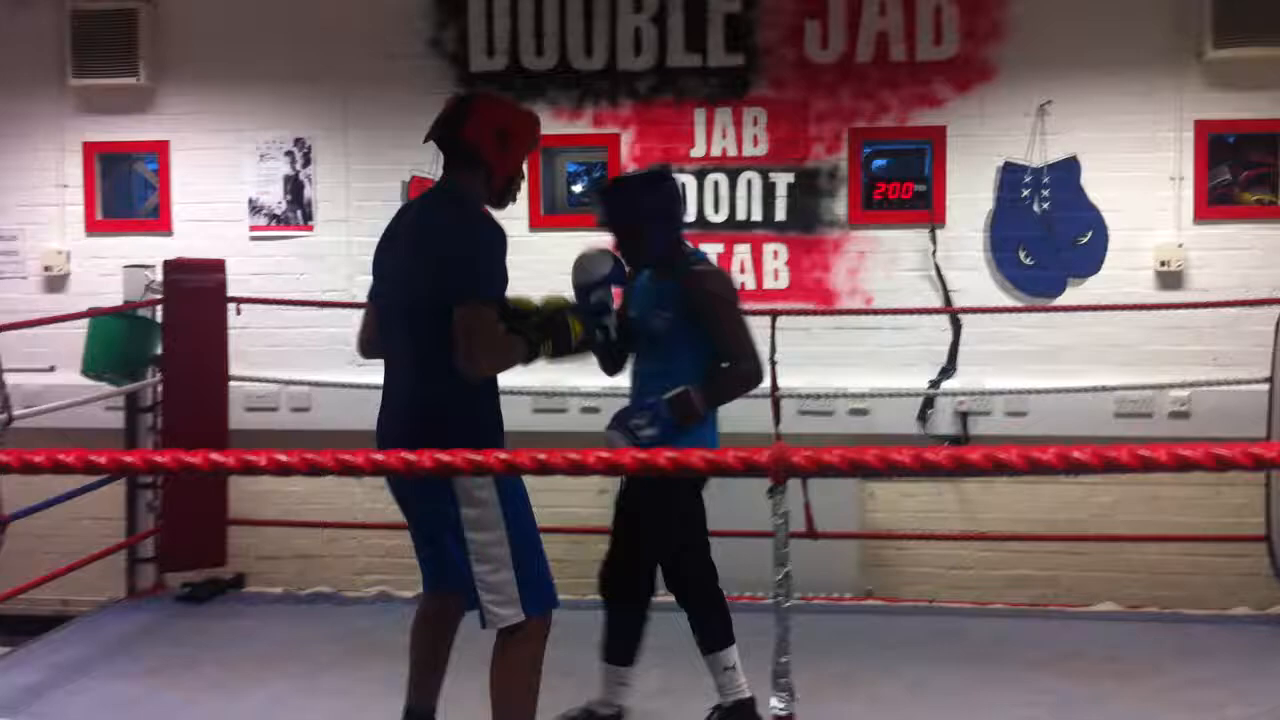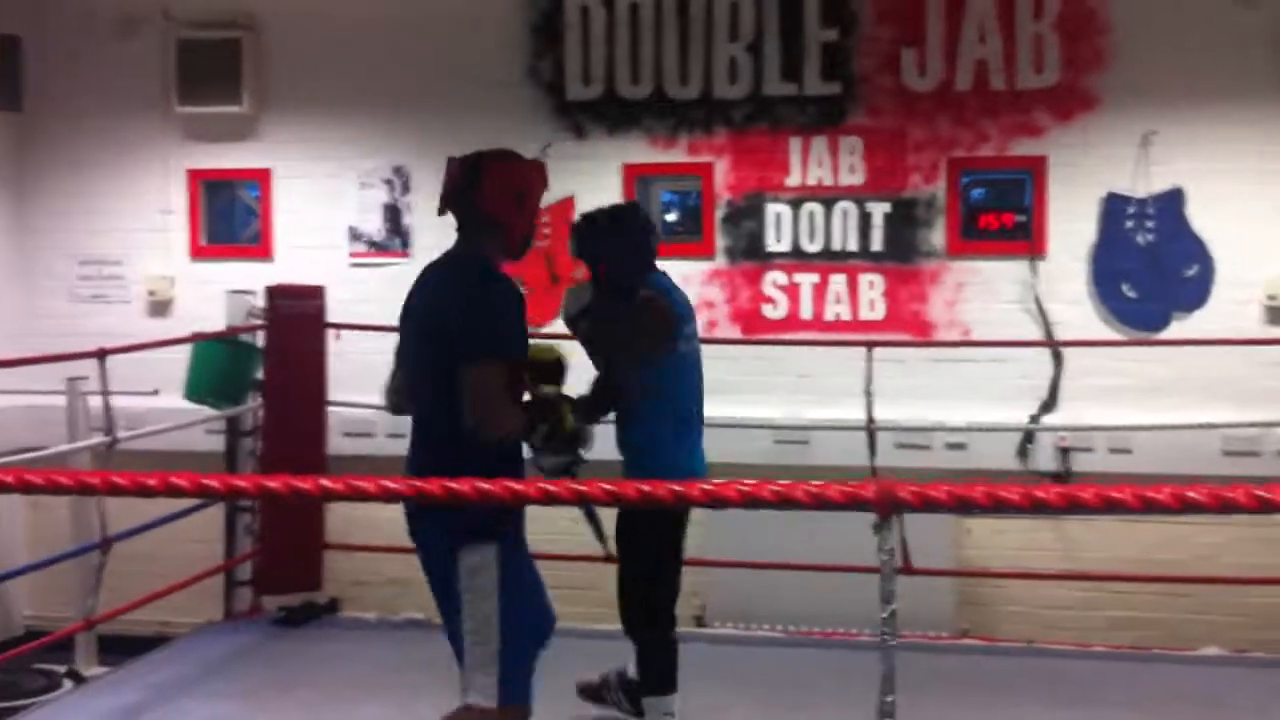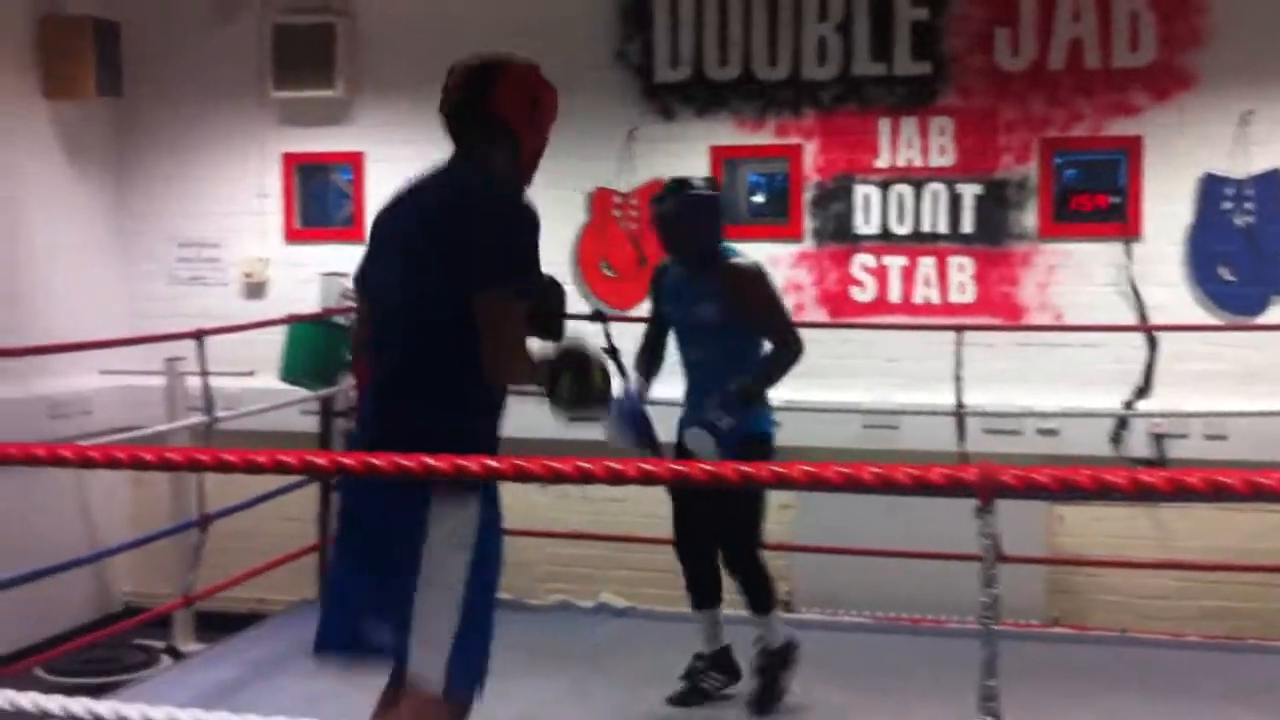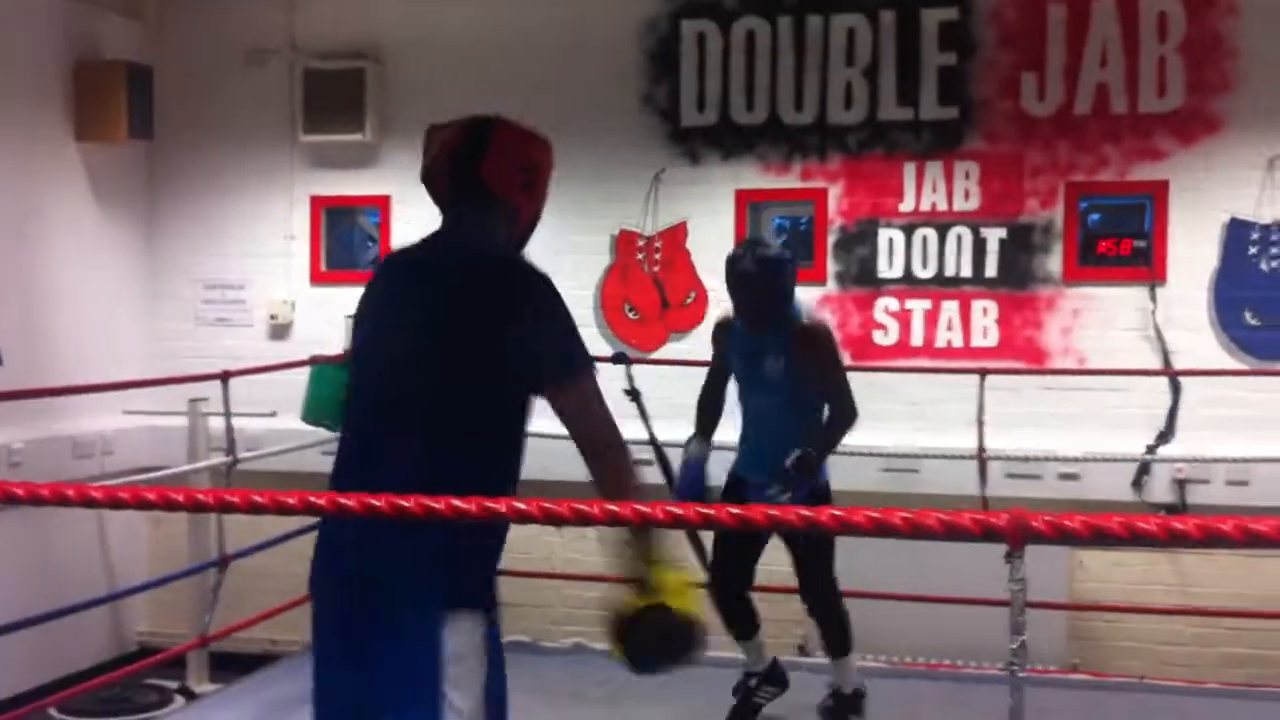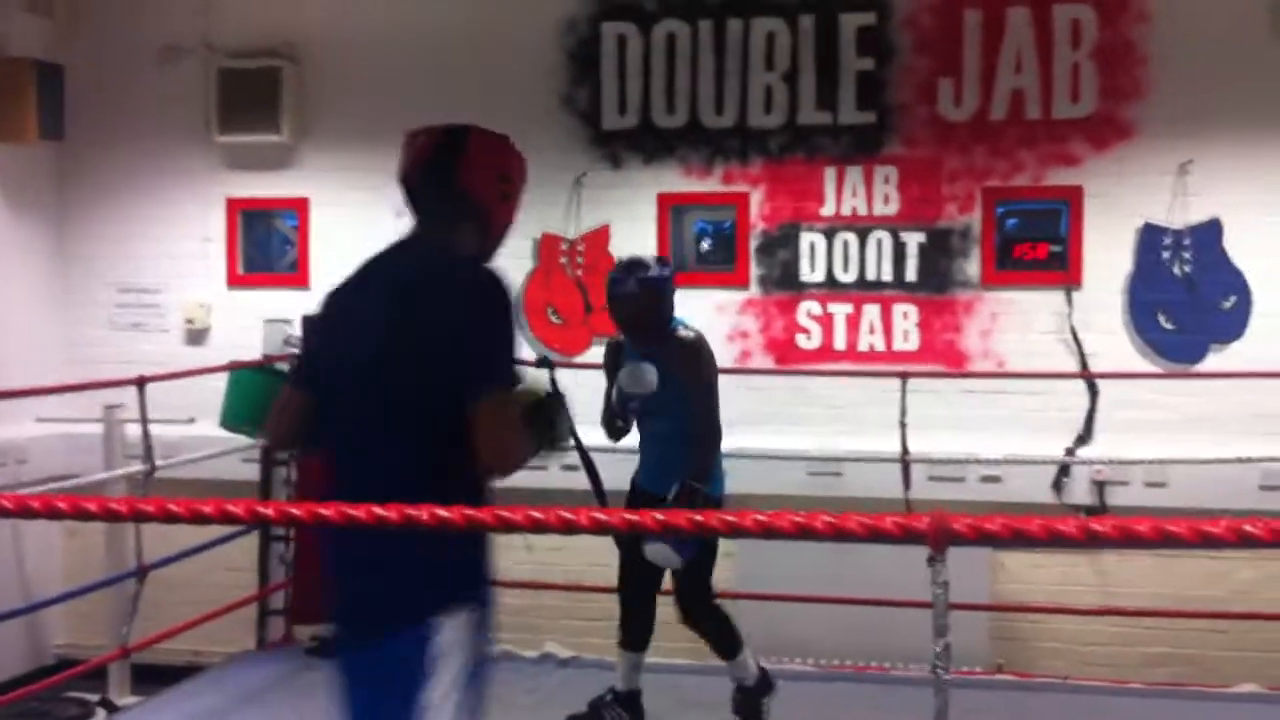
dt=0.5s
person 1, frame 1
left shoulder: (407, 225)
right shoulder: (473, 231)
left elbow: (372, 339)
right elbow: (477, 356)
right wrist: (541, 338)
left hip: (408, 436)
right hip: (457, 444)
left knee: (447, 593)
right knee: (523, 617)
person 1, frame 2
left shoulder: (433, 284)
right shoulder: (490, 292)
left elbow: (400, 396)
right elbow: (486, 416)
left hip: (437, 501)
right hip: (473, 513)
left knee: (511, 658)
person 1, frame 3
left shoulder: (405, 209)
right shoulder: (502, 216)
right elbow: (501, 361)
right wrist: (561, 373)
left hip: (383, 462)
right hip: (442, 471)
person 1, frame 4
left shoulder: (389, 282)
right shoulder: (519, 292)
right elbow: (598, 440)
right wrist: (645, 554)
left hip: (349, 552)
right hip: (438, 567)
person 1, frame 5
left shoulder: (354, 292)
right shoulder: (474, 293)
left elbow: (286, 428)
right elbow: (497, 452)
right wrist: (538, 426)
left hip: (357, 555)
right hip: (436, 564)
person 2, frame 1
left shoulder: (701, 279)
right shoulder: (640, 281)
left elbow: (747, 369)
right elbow: (614, 363)
left wrist: (680, 406)
right wrist: (596, 309)
left hip: (676, 451)
right hip: (664, 449)
left knee: (624, 577)
right knee: (691, 579)
person 2, frame 2
left shoulder: (642, 305)
right shoulder: (659, 298)
left elbow: (616, 392)
right wrist: (590, 333)
left hip: (659, 472)
right hip: (673, 465)
left knee: (646, 601)
right knee: (644, 592)
person 2, frame 3
left shoulder: (739, 275)
right shoulder: (666, 278)
left elbow: (789, 346)
right elbow: (655, 343)
left wrist: (738, 395)
right wrist: (637, 387)
left hip: (742, 434)
right hip: (700, 431)
left knee: (737, 548)
right knee: (691, 545)
left ankle: (775, 650)
right ankle: (714, 658)
person 2, frame 4
left shoulder: (808, 333)
right shoulder: (727, 331)
left elbow: (844, 410)
right elbow: (714, 389)
left wrist: (803, 466)
right wrist: (697, 448)
left hip: (801, 480)
right hip: (749, 476)
left knee: (817, 590)
right knee: (725, 582)
right ankle: (762, 672)
person 2, frame 5
left shoulder: (686, 347)
right shoulder: (620, 352)
left elbow: (708, 432)
right elbow: (614, 430)
left wrist: (685, 499)
right wrist: (623, 398)
left hip: (695, 489)
right hip: (650, 483)
left knee: (693, 599)
right knee: (634, 590)
left ankle: (750, 680)
